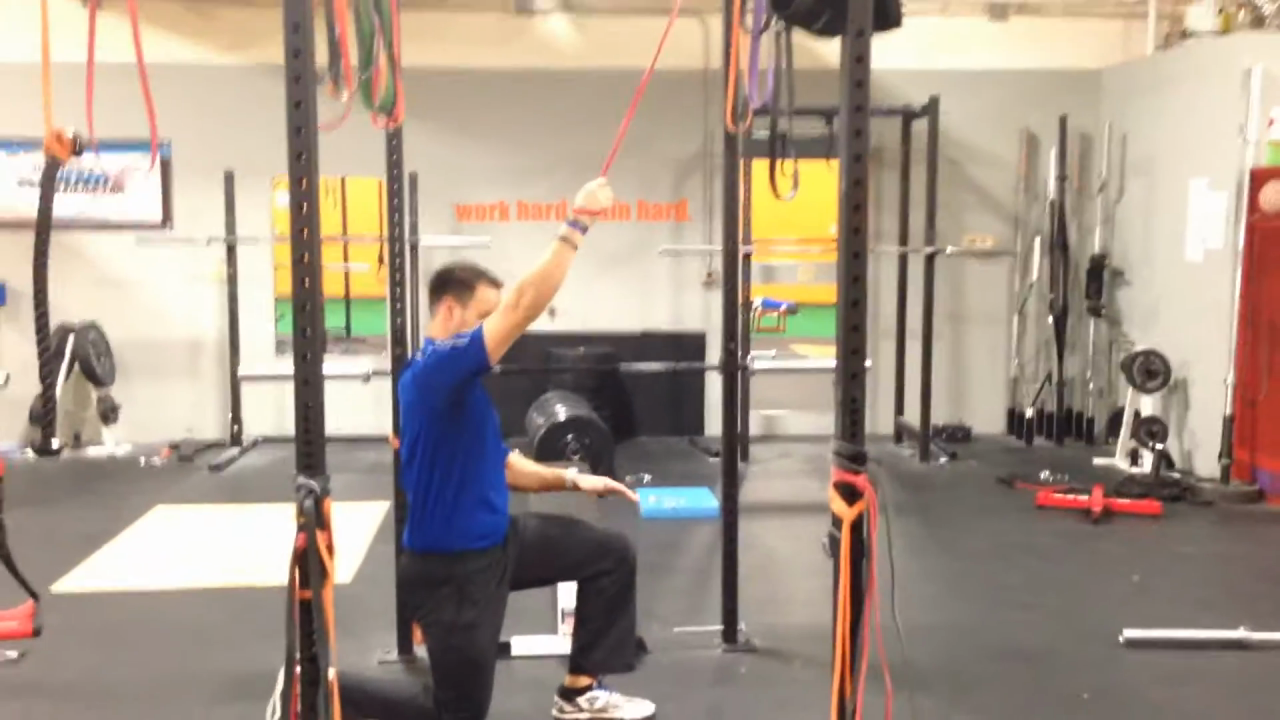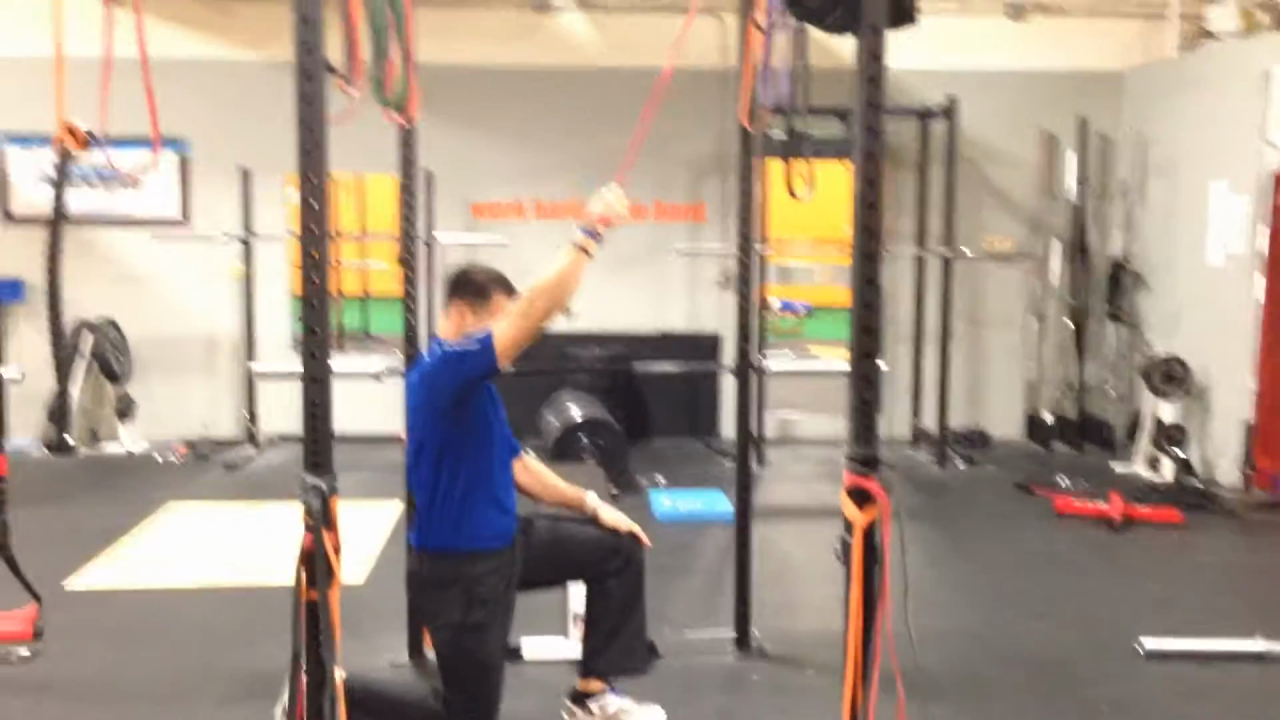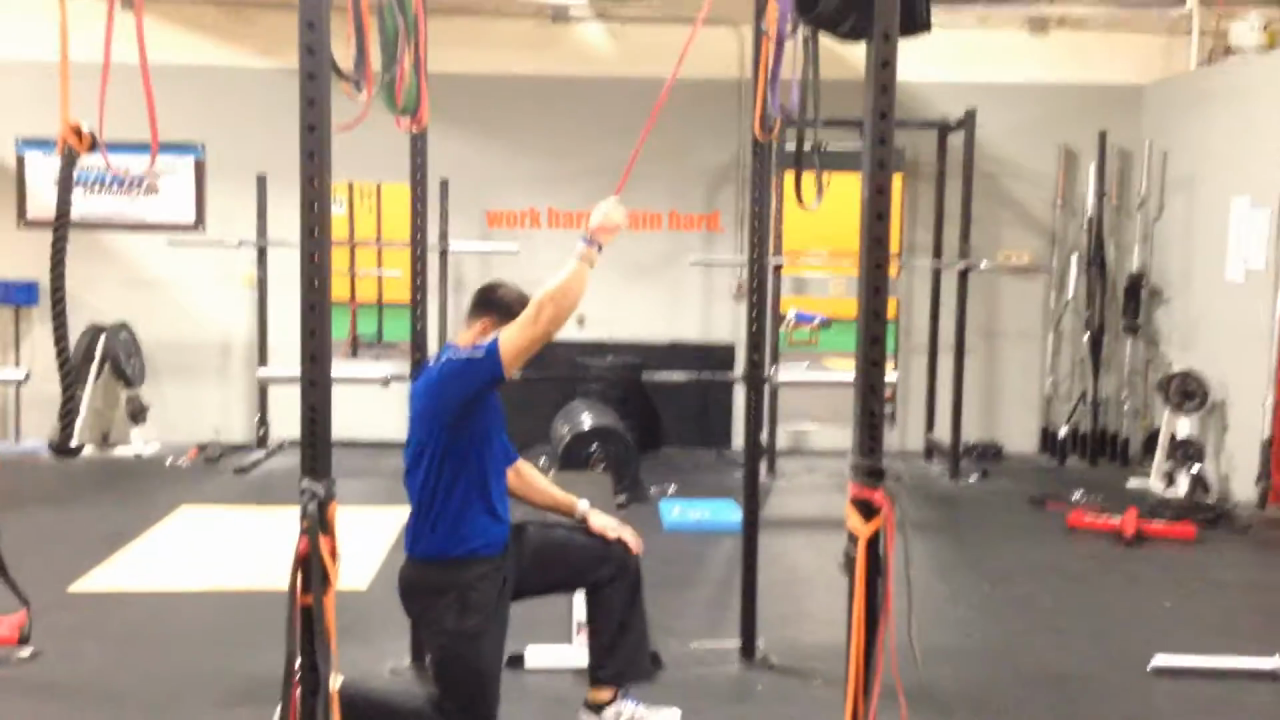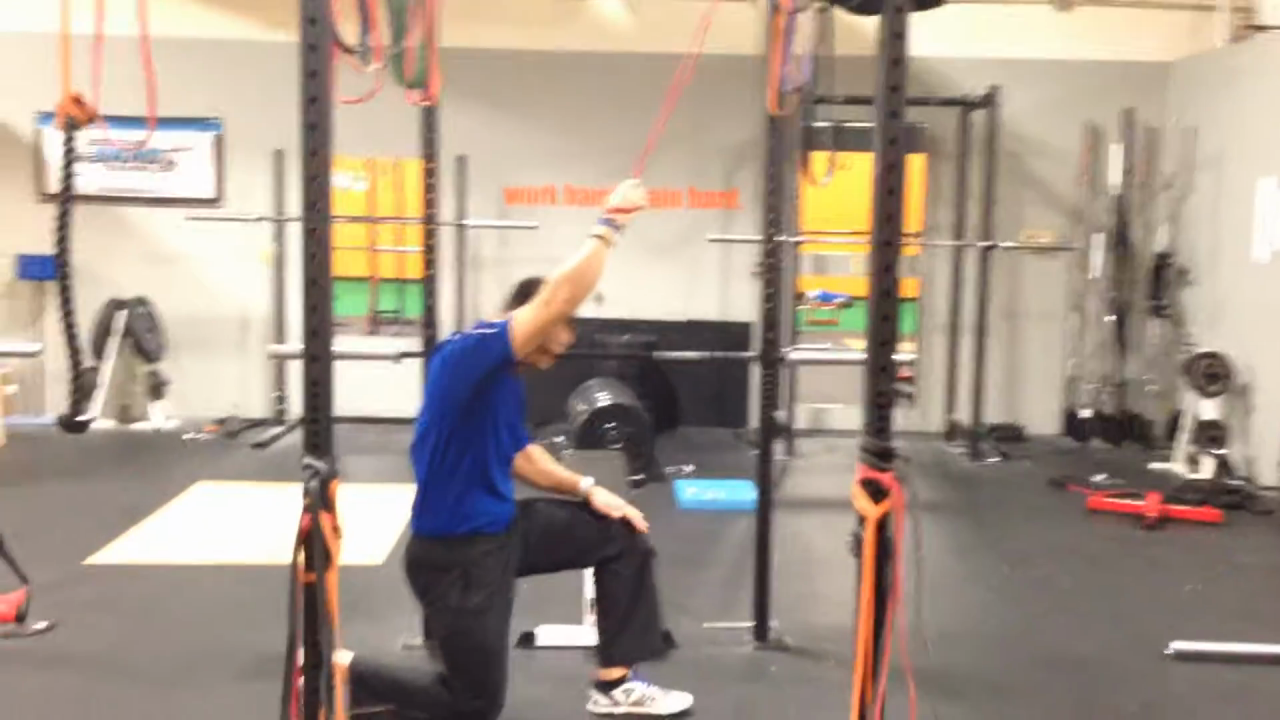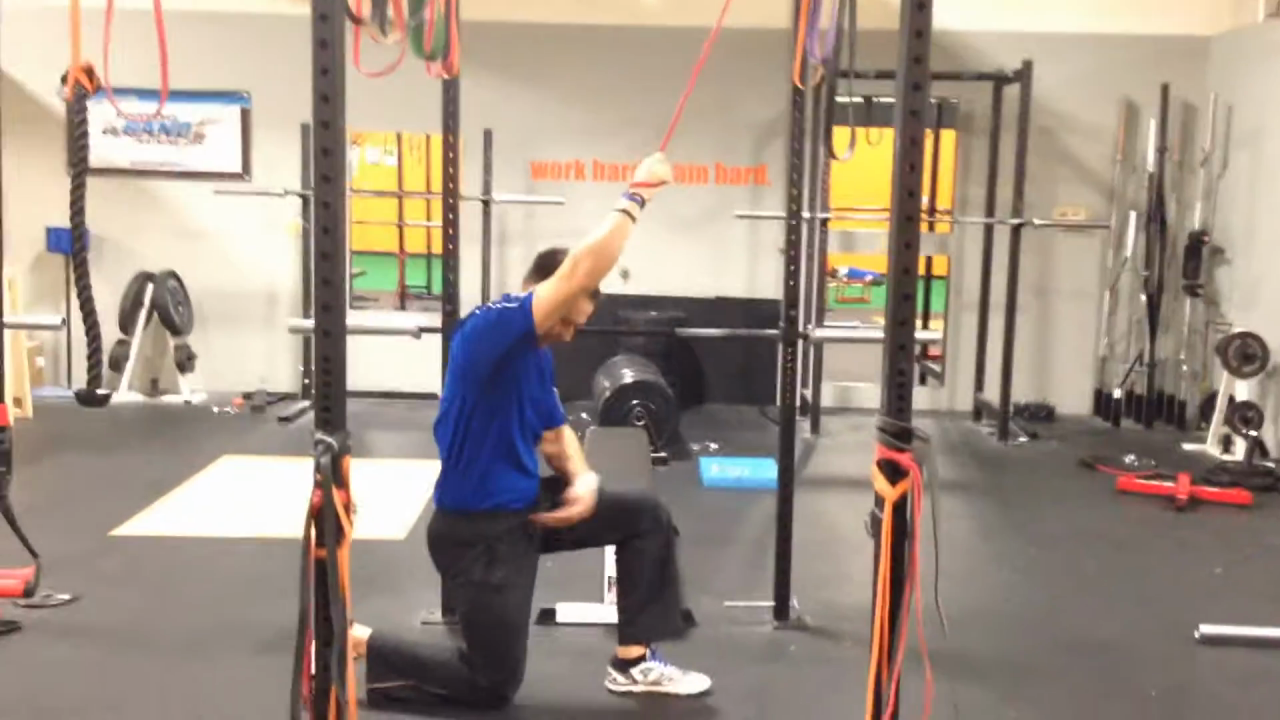
dt=0.2s
person 1, frame 1
left shoulder: (461, 379)
right shoulder: (435, 371)
left elbow: (499, 464)
right elbow: (524, 305)
left wrist: (574, 479)
right wrist: (578, 222)
left hip: (494, 542)
right hip: (450, 567)
left knee: (611, 551)
person 1, frame 2
left shoulder: (471, 382)
right shoulder: (442, 371)
left elbow: (516, 465)
right elbow: (536, 309)
left wrist: (593, 506)
right wrist: (592, 229)
left hip: (502, 543)
right hip: (458, 569)
left knee: (620, 549)
person 1, frame 3
left shoulder: (477, 389)
right shoulder: (449, 379)
left elbow: (510, 473)
right elbow: (544, 316)
left wrist: (584, 512)
right wrist: (592, 240)
left hip: (495, 551)
right hip: (450, 576)
left knee: (613, 557)
person 1, frame 4
left shoulder: (504, 375)
right shoulder: (465, 356)
left elbow: (521, 454)
right elbow: (558, 298)
left wrist: (587, 490)
right wrist: (612, 221)
left hip: (503, 528)
right hip: (454, 553)
left knee: (621, 537)
right ankle: (329, 667)
person 1, frame 5
left shoulder: (535, 353)
right shoulder: (487, 331)
left elbow: (554, 430)
right elbow: (579, 275)
left wrist: (583, 480)
right wrist: (636, 195)
left hip: (528, 504)
right hip: (477, 528)
left knee: (645, 517)
right knee: (492, 685)
left ankle: (632, 662)
right ankle: (349, 640)
